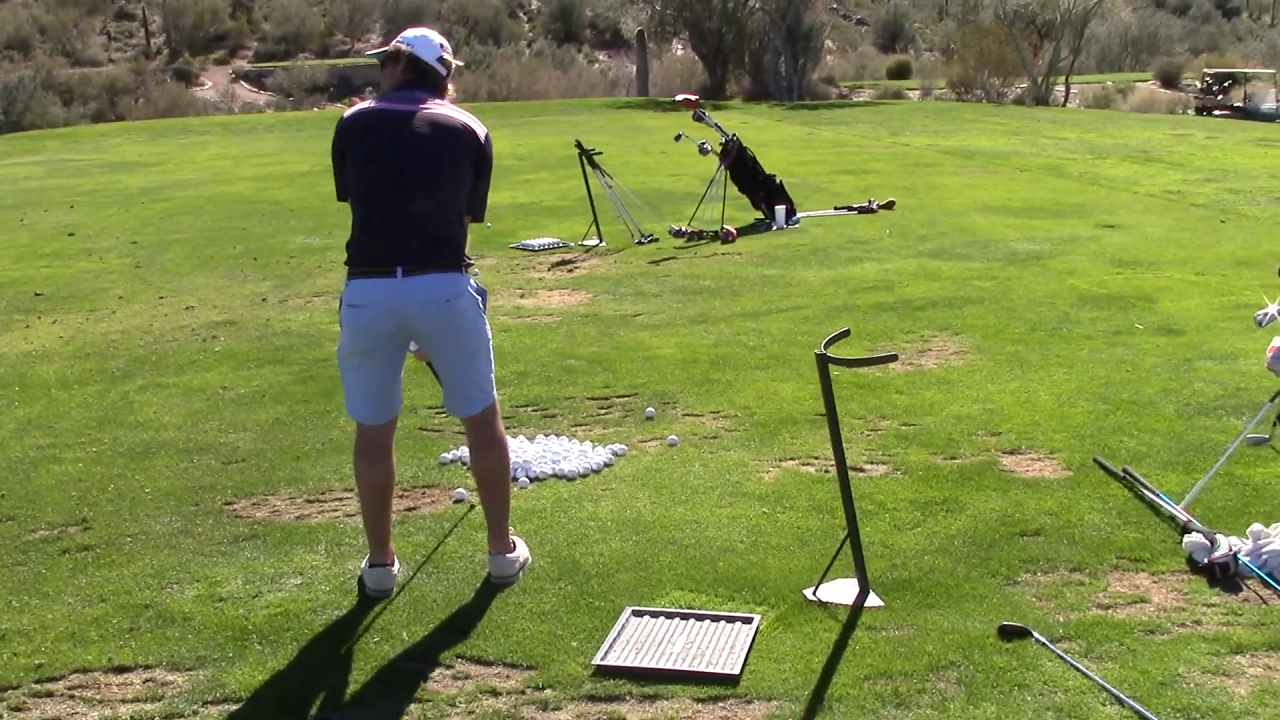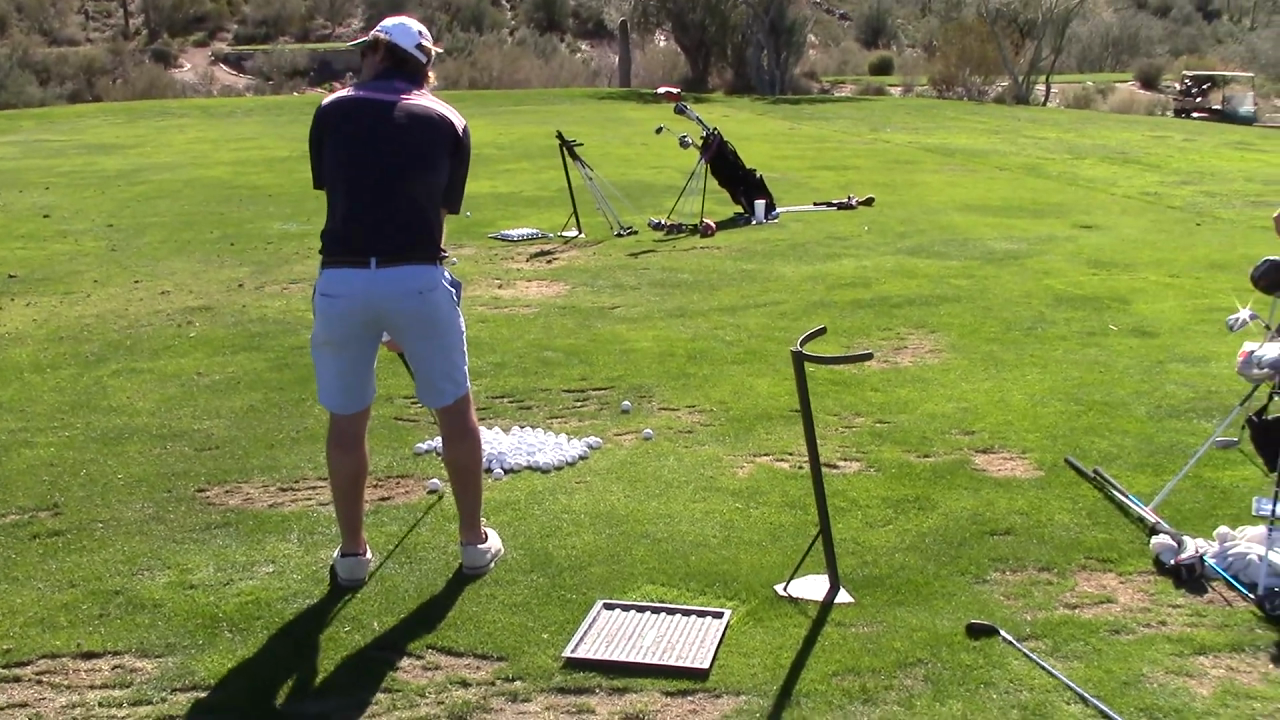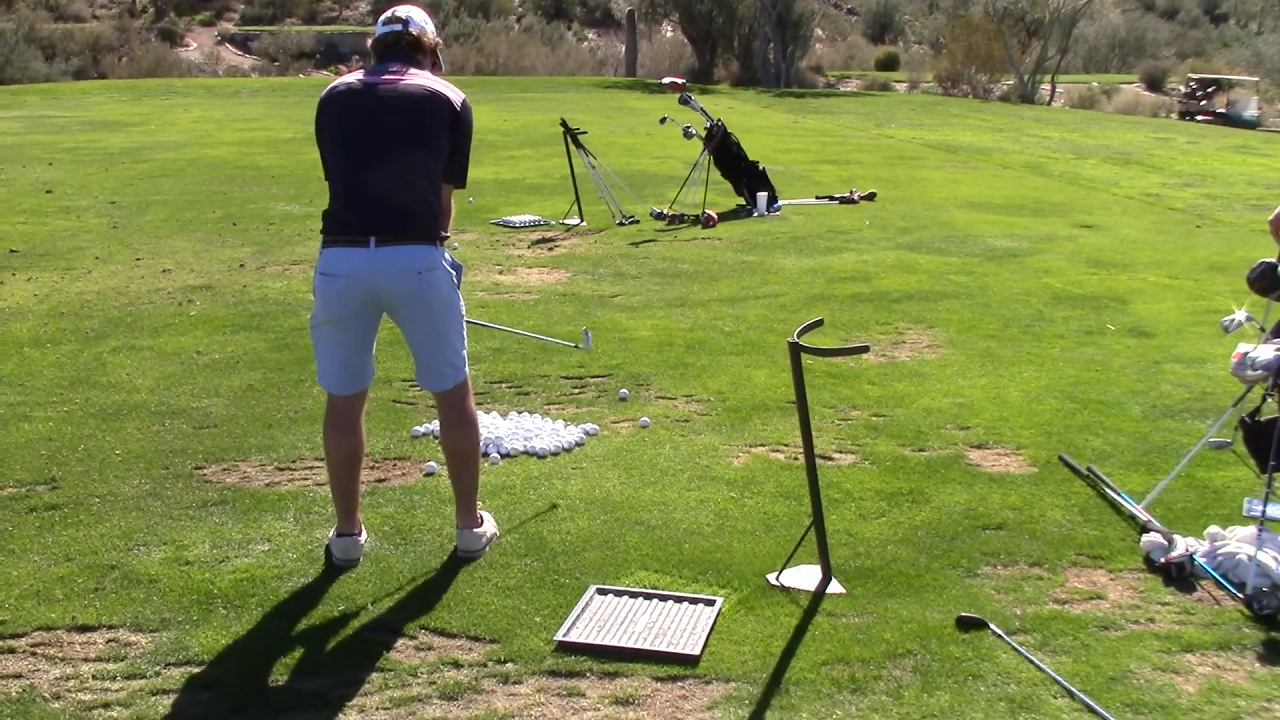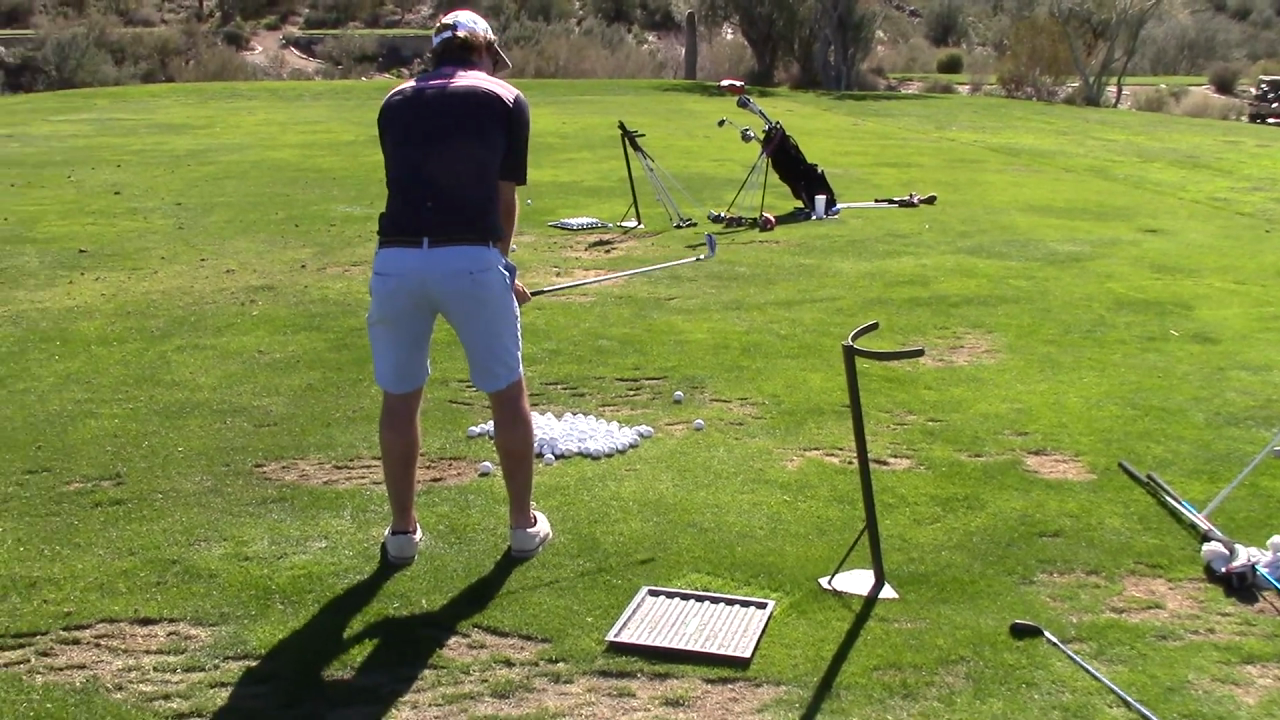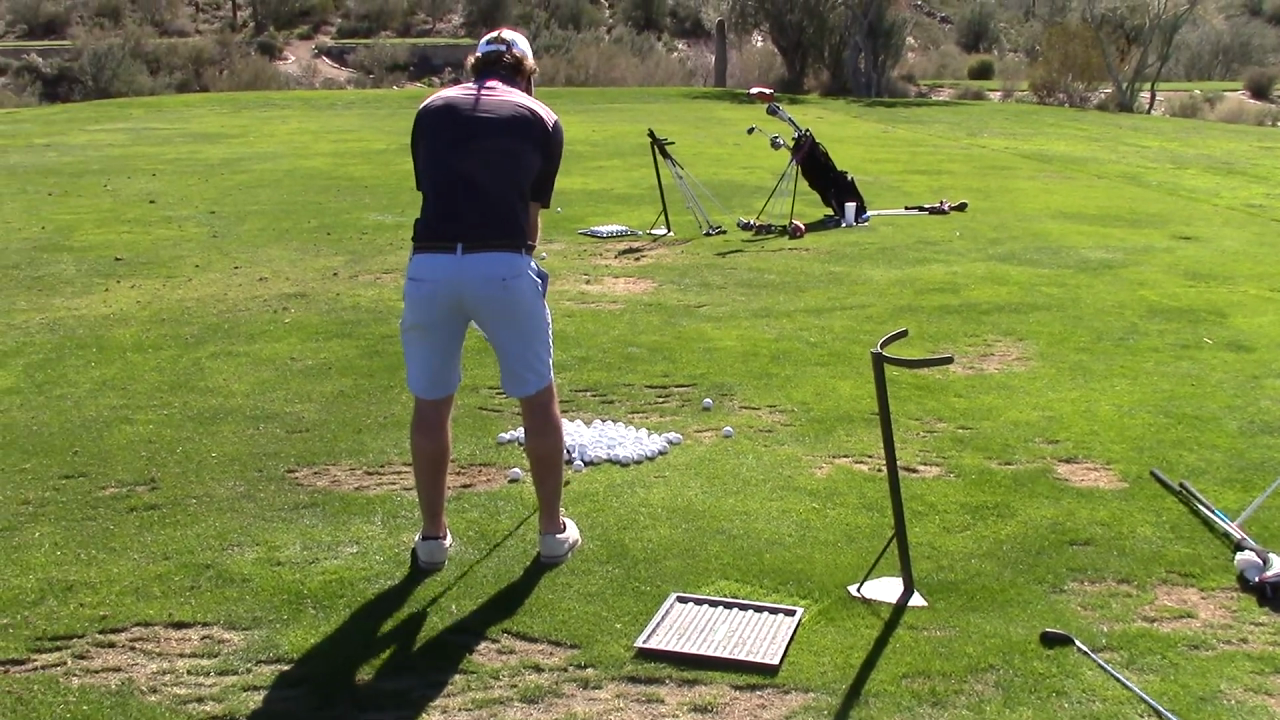
dt=0.3s
person 1, frame 1
left shoulder: (353, 123)
right shoulder: (471, 131)
left elbow: (354, 206)
left hip: (368, 288)
right hip: (444, 285)
left knee: (373, 429)
right knee: (481, 417)
left ankle: (380, 562)
right ankle: (502, 548)
person 1, frame 2
left shoulder: (333, 111)
right shoulder: (450, 124)
left elbow: (332, 195)
left hip: (342, 279)
right hip: (418, 278)
left knee: (346, 419)
right knee: (455, 409)
left ankle: (352, 551)
right ankle: (474, 540)
person 1, frame 3
left shoulder: (334, 96)
right shoulder: (449, 100)
right elbow: (443, 198)
left hip: (342, 258)
right hip: (417, 258)
left knee: (343, 400)
right knee: (452, 392)
left ankle: (348, 531)
right ankle: (469, 523)
person 1, frame 4
left shoulder: (395, 102)
right shoulder: (505, 99)
right elbow: (504, 200)
right wrist: (499, 265)
left hip: (396, 259)
right hip: (470, 260)
left knee: (399, 399)
right knee: (507, 393)
left ankle: (402, 530)
right ankle: (522, 523)
person 1, frame 5
left shoulder: (432, 109)
right shoulder: (542, 119)
left hip: (431, 265)
right hip: (504, 266)
left knee: (431, 405)
right knee: (538, 399)
left ankle: (433, 536)
right ankle: (552, 529)
